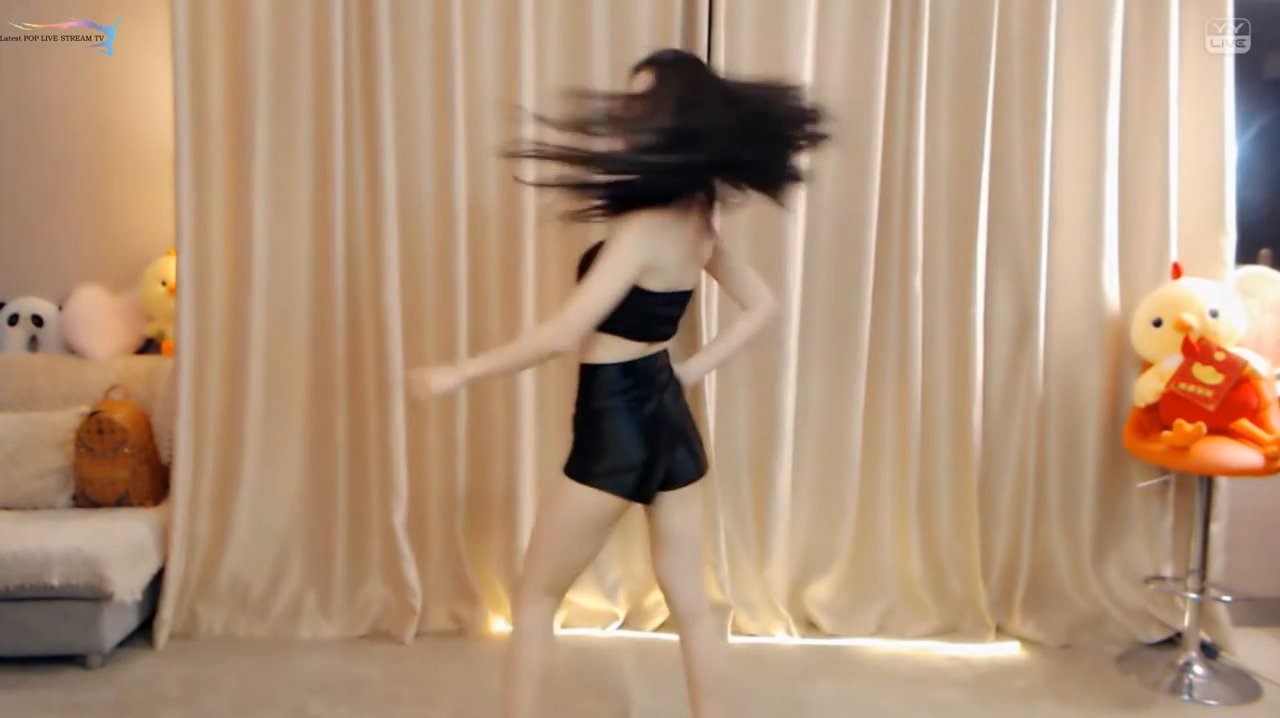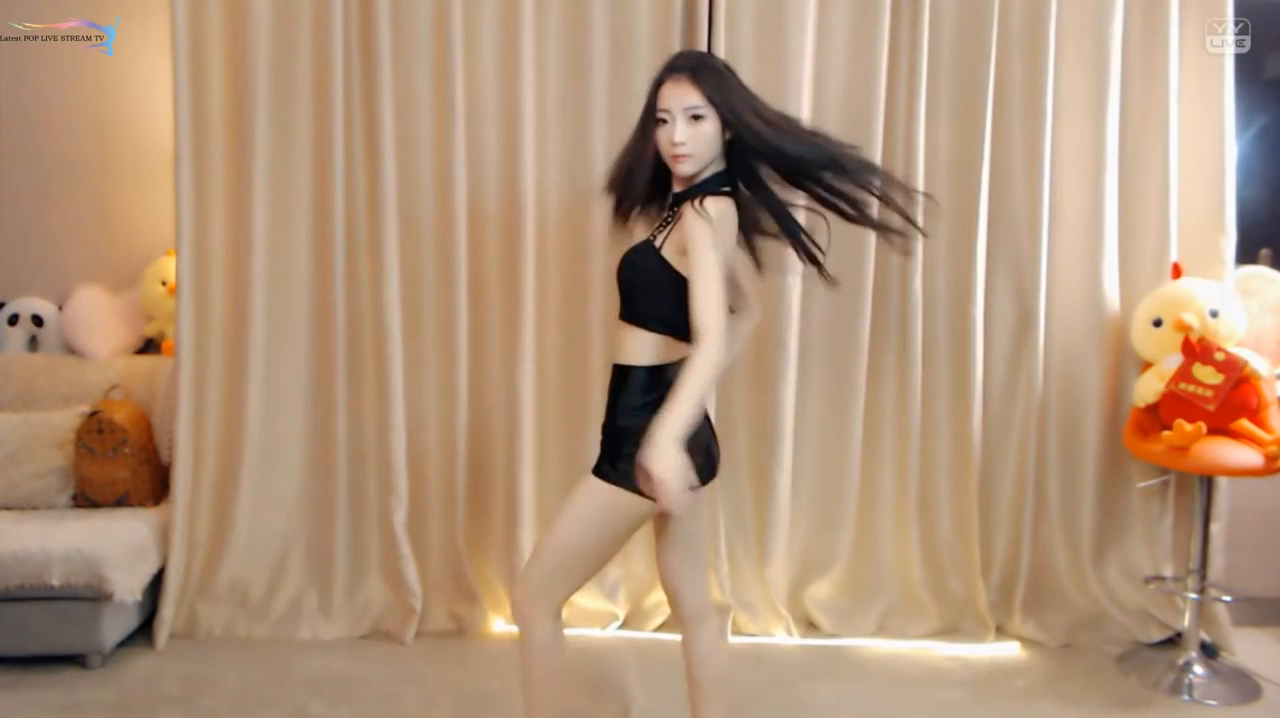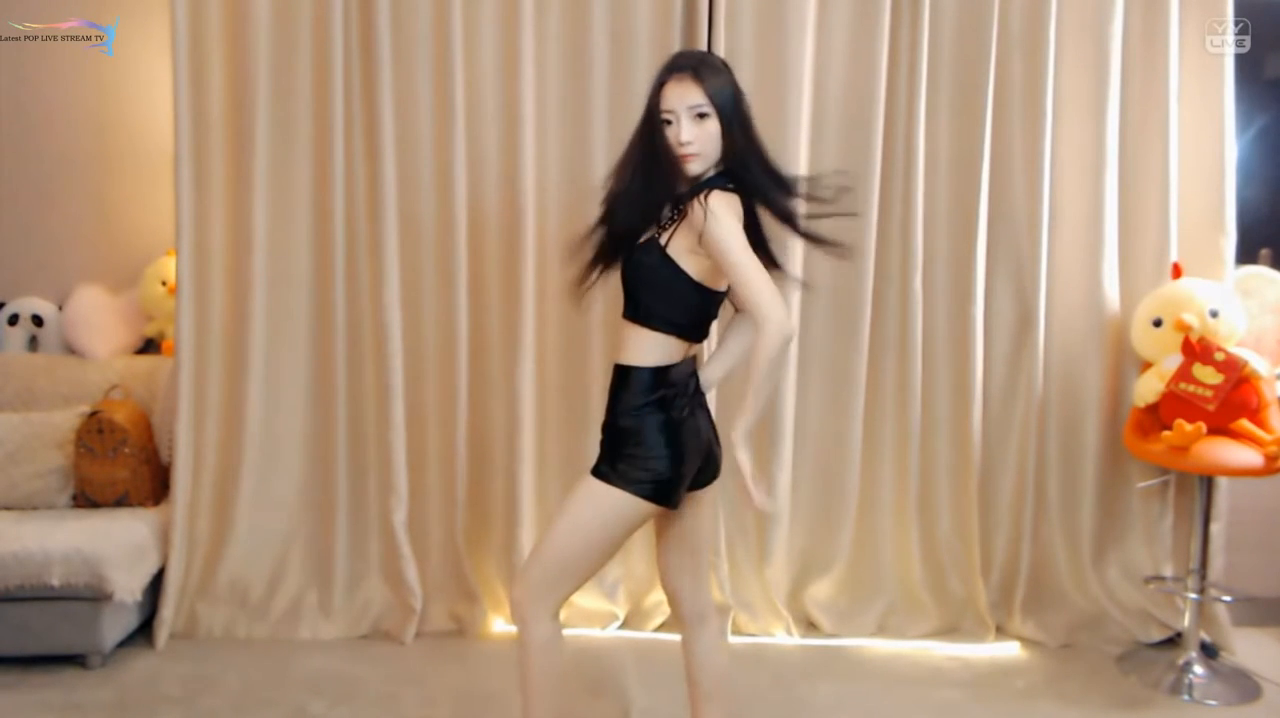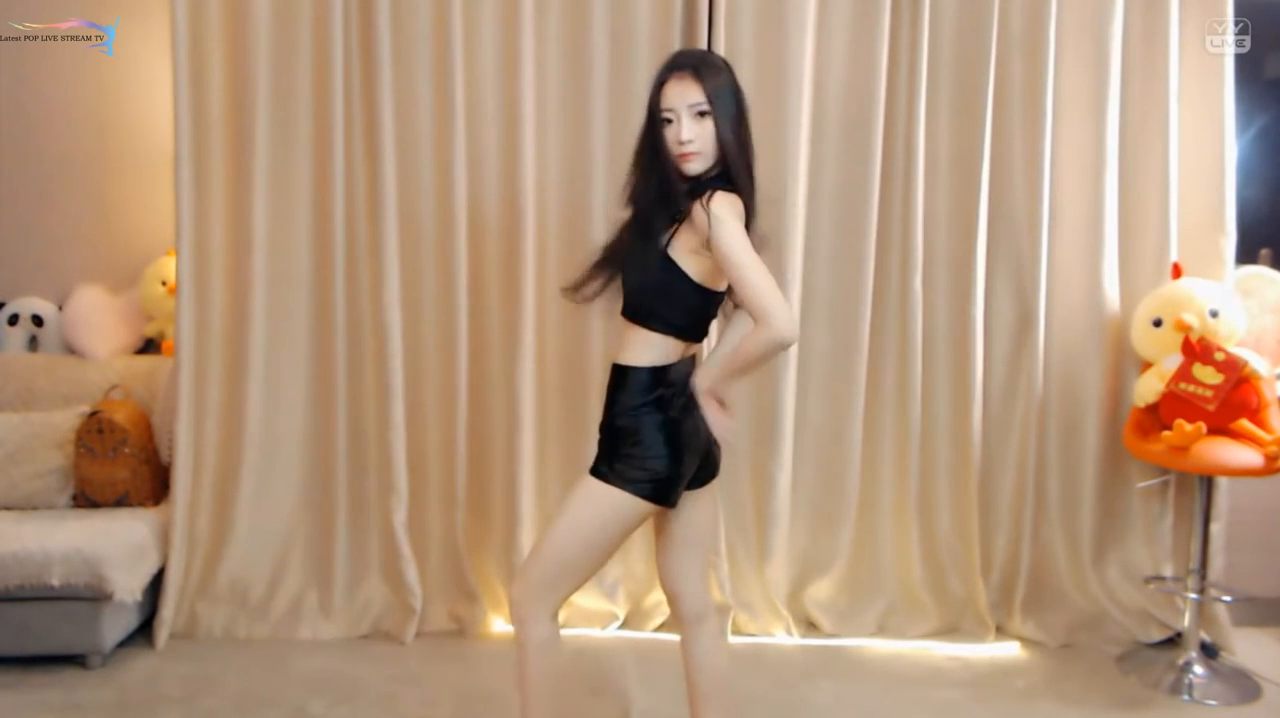
dt=0.2s
person 1, frame 1
left shoulder: (643, 225)
right shoulder: (696, 222)
left elbow: (568, 331)
right elbow: (761, 306)
left wrist: (461, 372)
right wrist: (689, 369)
left hip: (612, 425)
right hip: (668, 415)
left knee: (535, 599)
right knee: (689, 600)
person 1, frame 2
left shoulder: (704, 216)
right shoulder: (704, 208)
left elbow: (711, 338)
right elbow: (747, 310)
left wrist: (664, 437)
left hip: (641, 422)
right hip: (667, 420)
left knee: (534, 596)
right knee: (692, 602)
person 1, frame 3
left shoulder: (715, 208)
right shoulder: (695, 206)
left elbow: (777, 322)
right elbow: (753, 318)
left wrist: (741, 434)
right wrist: (697, 382)
left hip: (649, 428)
right hip: (675, 418)
left knee: (533, 598)
right knee: (694, 605)
person 1, frame 4
left shoulder: (716, 209)
right shoulder: (692, 207)
left elbow: (780, 325)
right elbow: (748, 313)
left wrist: (709, 384)
right wrist: (701, 379)
left hip: (646, 429)
right hip: (676, 423)
left knee: (530, 599)
right knee: (694, 604)
